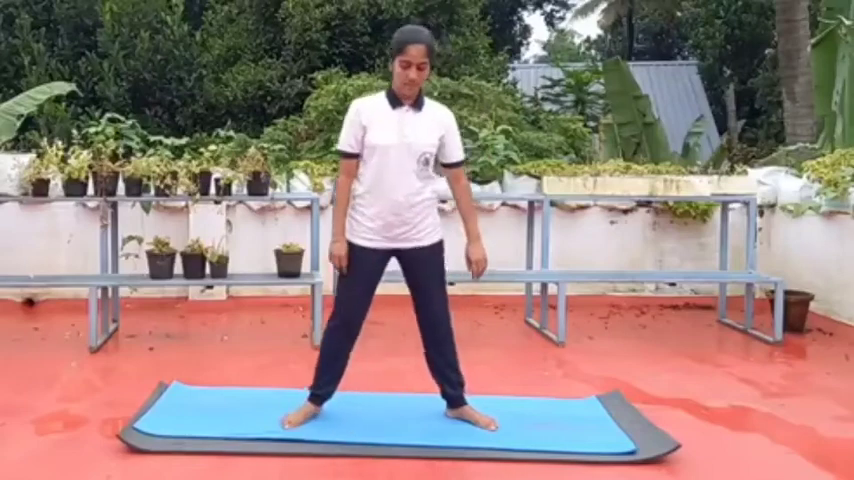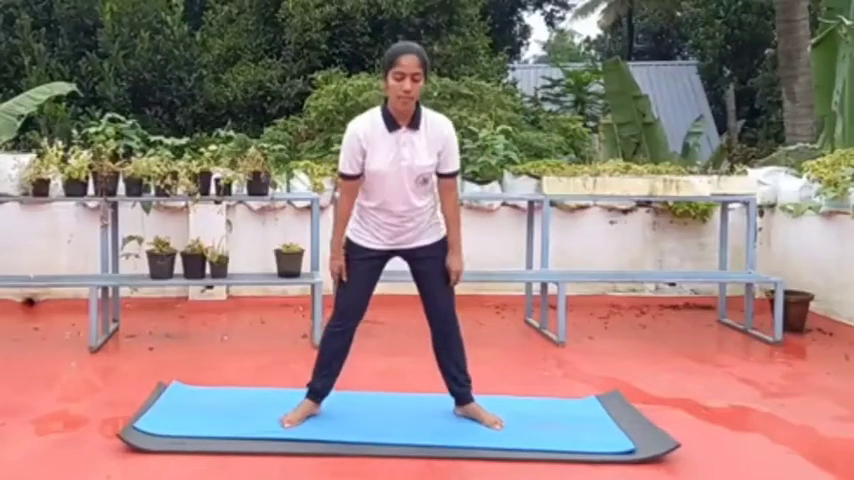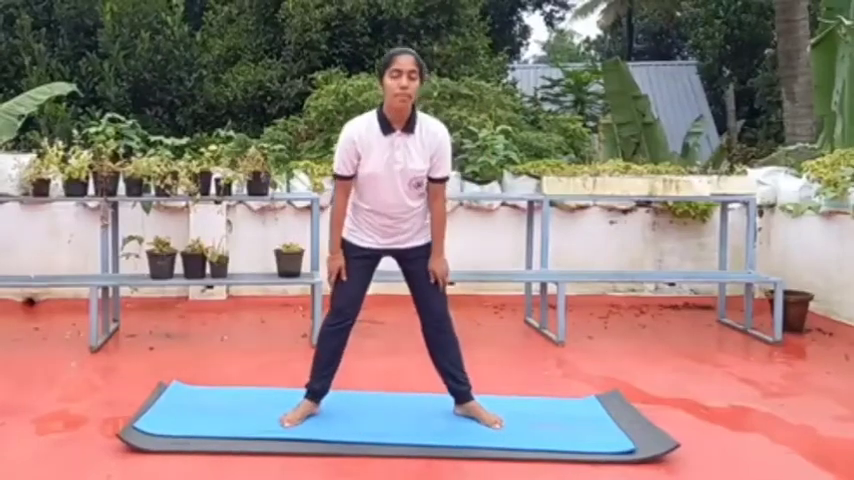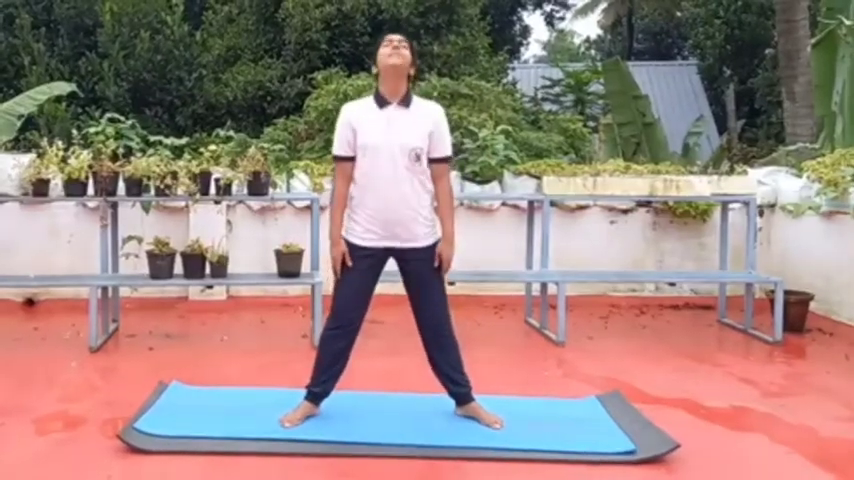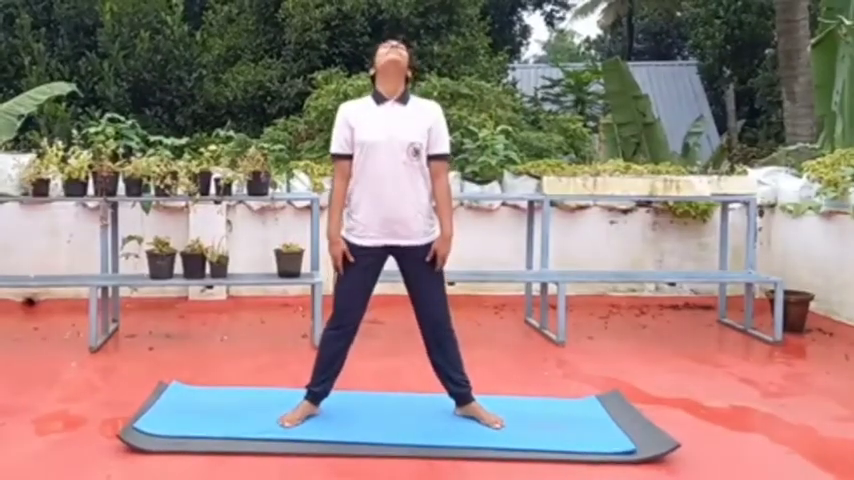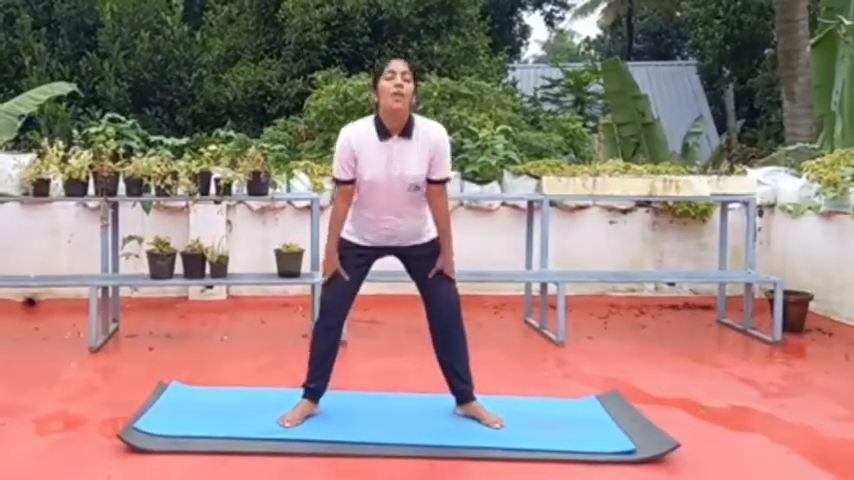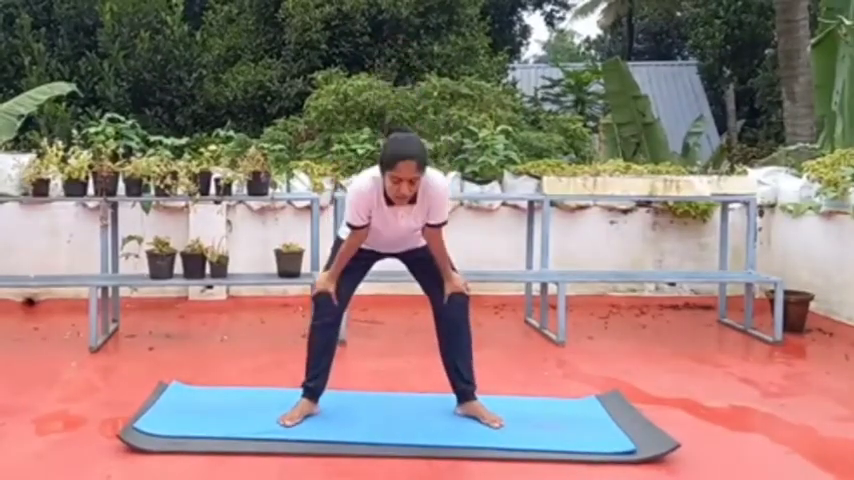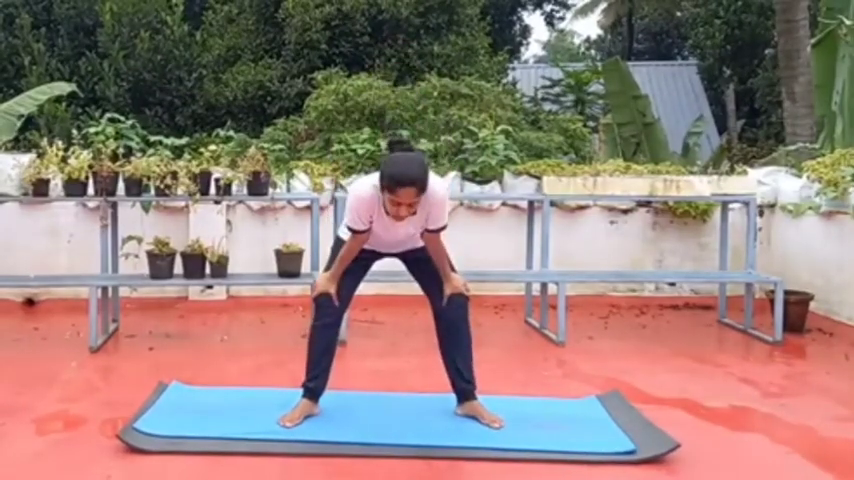
dt=0.5s
person 1, frame 1
left shoulder: (441, 118)
right shoulder: (363, 110)
left elbow: (458, 181)
right elbow: (346, 176)
left wrist: (475, 240)
right wrist: (337, 236)
left hip: (422, 238)
right hip: (366, 237)
left knee: (437, 321)
right knee: (345, 320)
left ankle: (457, 402)
right ankle: (316, 400)
person 1, frame 2
left shoulder: (441, 128)
right shoulder: (361, 129)
left elbow: (448, 192)
right elbow: (348, 193)
left wrist: (455, 250)
right wrist: (336, 249)
left hip: (426, 239)
right hip: (368, 238)
left knee: (444, 318)
right knee: (345, 317)
left ankle: (465, 400)
right ankle: (314, 398)
person 1, frame 3
left shoulder: (435, 133)
right shoulder: (356, 131)
left elbow: (437, 197)
right elbow: (342, 194)
left wrist: (438, 254)
right wrist: (334, 250)
left hip: (416, 241)
right hip: (361, 240)
left knee: (437, 318)
right knee: (340, 316)
left ankle: (465, 399)
right ankle: (312, 399)
person 1, frame 4
left shoulder: (431, 114)
right shoulder: (353, 113)
left elbow: (441, 179)
right elbow: (342, 179)
left wrist: (448, 237)
right wrist: (336, 237)
left hip: (419, 239)
right hip: (363, 238)
left knee: (435, 321)
right knee: (343, 320)
left ankle: (465, 400)
right ankle: (312, 399)
person 1, frame 5
left shoulder: (429, 111)
right shoulder: (351, 112)
left elbow: (439, 176)
right elbow: (341, 177)
left wrist: (446, 231)
right wrist: (334, 233)
left hip: (418, 236)
right hip: (362, 236)
left knee: (436, 320)
right knee: (343, 319)
left ankle: (465, 400)
right ankle: (312, 399)
person 1, frame 6
left shoulder: (434, 135)
right shoulder: (352, 136)
left elbow: (437, 198)
right elbow: (343, 198)
left wrist: (447, 250)
right wrist: (331, 251)
left hip: (418, 239)
right hip: (360, 239)
left knee: (447, 312)
right knee: (330, 313)
left ankle: (466, 400)
right ankle: (310, 399)
person 1, frame 7
left shoulder: (437, 186)
right shoulder: (362, 187)
left elbow: (433, 238)
right elbow: (355, 238)
left wrist: (450, 277)
right wrist: (330, 276)
left hip: (415, 245)
right hip: (364, 245)
left knee: (454, 304)
right knee: (326, 306)
left ankle: (467, 399)
right ankle: (309, 398)
person 1, frame 8
left shoulder: (437, 192)
right shoulder: (362, 192)
left elbow: (432, 240)
right elbow: (356, 241)
left wrist: (449, 279)
right wrist: (331, 277)
left hip: (415, 244)
right hip: (363, 243)
left knee: (453, 303)
right knee: (328, 305)
left ankle: (468, 399)
right ankle: (309, 399)
